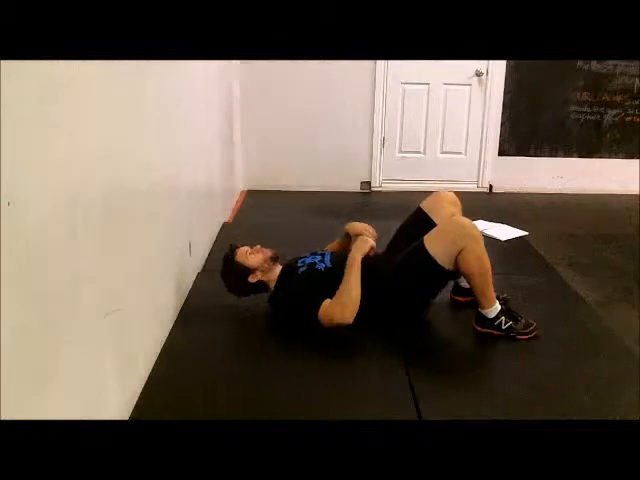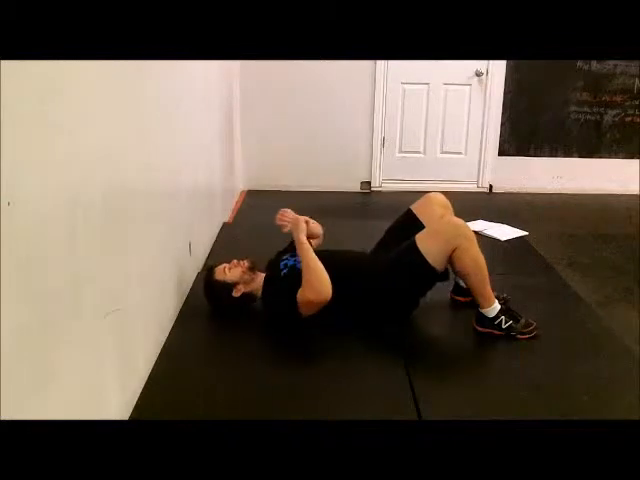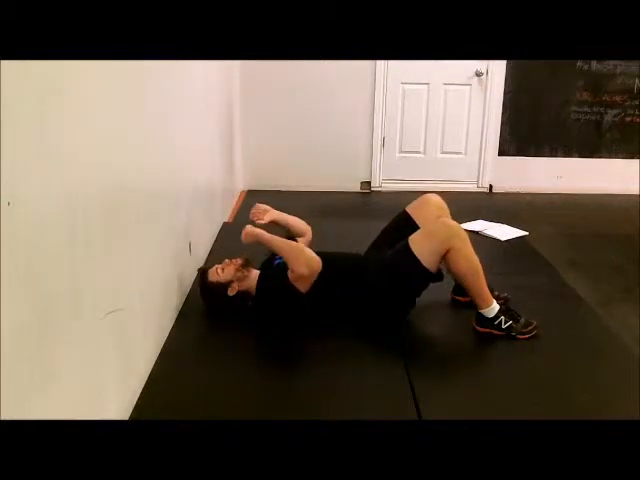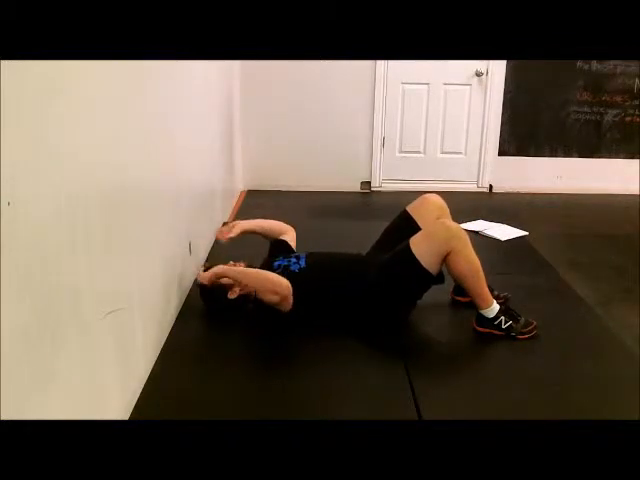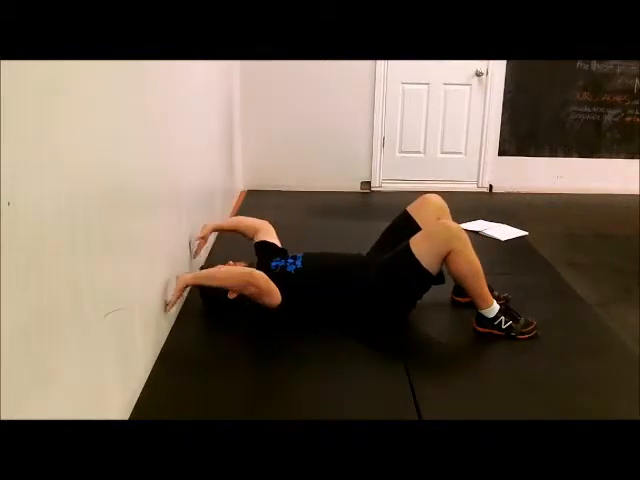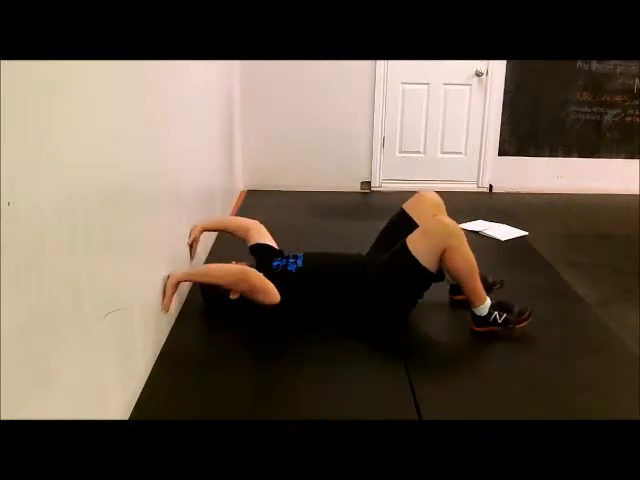
dt=0.4s
person 1, frame 1
left shoulder: (290, 270)
right shoulder: (289, 298)
right elbow: (342, 316)
left wrist: (348, 233)
right wrist: (356, 255)
left hip: (390, 263)
right hip: (397, 294)
left knee: (445, 201)
right knee: (463, 230)
left ankle: (465, 288)
right ankle: (491, 315)
person 1, frame 2
left shoulder: (277, 266)
right shoulder: (277, 299)
left elbow: (316, 232)
right elbow: (320, 295)
left wrist: (301, 225)
right wrist: (301, 238)
left hip: (377, 263)
right hip: (387, 292)
left knee: (435, 202)
right knee: (456, 230)
left ankle: (465, 287)
right ankle: (491, 314)
person 1, frame 3
left shoulder: (269, 266)
right shoulder: (271, 295)
left elbow: (305, 233)
right elbow: (309, 266)
left wrist: (274, 216)
right wrist: (262, 235)
left hip: (371, 263)
right hip: (381, 292)
left knee: (432, 203)
right knee: (449, 231)
left ankle: (467, 287)
right ankle: (491, 315)
person 1, frame 4
left shoulder: (270, 266)
right shoulder: (268, 296)
left elbow: (287, 230)
right elbow: (282, 288)
left wrist: (245, 226)
right wrist: (220, 269)
left hip: (373, 264)
right hip: (382, 293)
left knee: (431, 203)
right knee: (449, 232)
left ankle: (468, 287)
right ankle: (491, 315)
person 1, frame 5
left shoulder: (270, 263)
right shoulder: (266, 292)
left elbow: (261, 225)
right elbow: (253, 280)
left wrist: (213, 227)
right wrist: (189, 278)
left hip: (372, 265)
right hip: (381, 293)
left knee: (432, 203)
right knee: (448, 232)
left ankle: (467, 288)
right ankle: (491, 315)
person 1, frame 6
left shoulder: (269, 263)
right shoulder: (268, 291)
left elbow: (251, 226)
right elbow: (243, 276)
left wrist: (203, 225)
right wrist: (181, 276)
left hip: (372, 265)
right hip: (383, 292)
left knee: (428, 201)
right knee: (446, 230)
left ankle: (464, 284)
right ankle: (485, 311)
